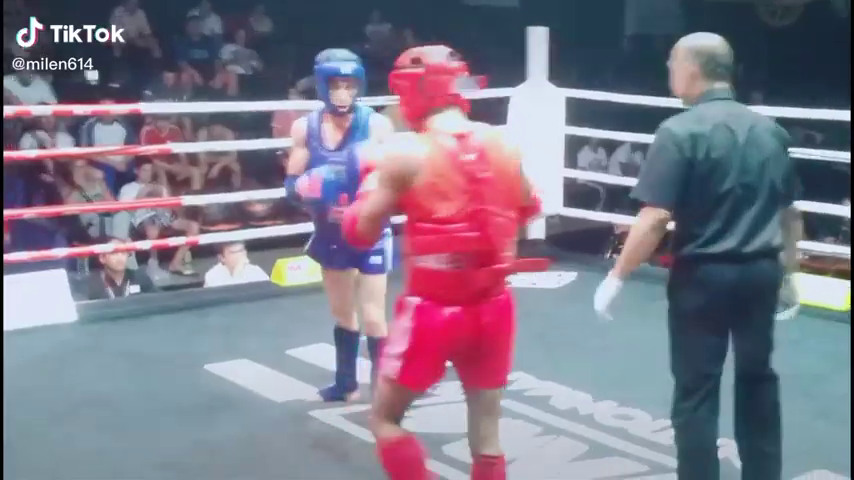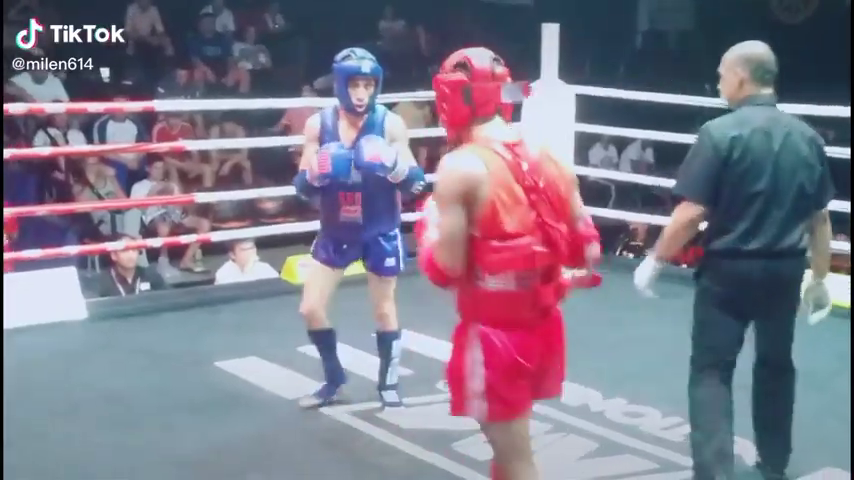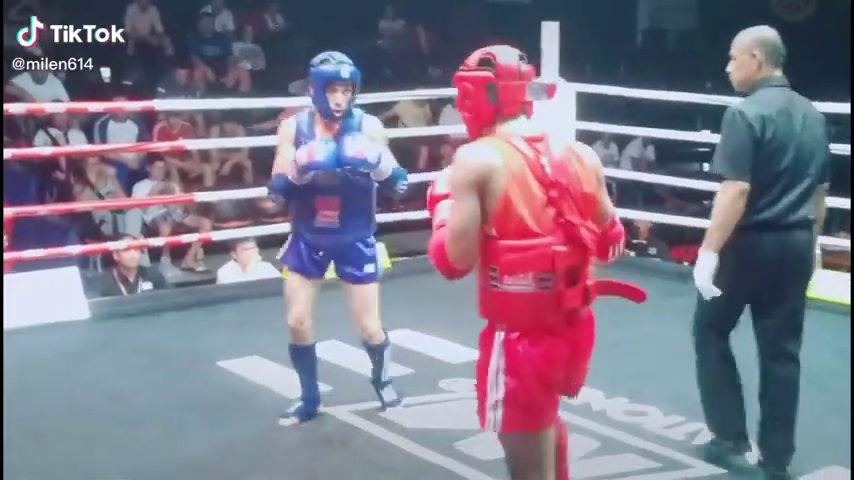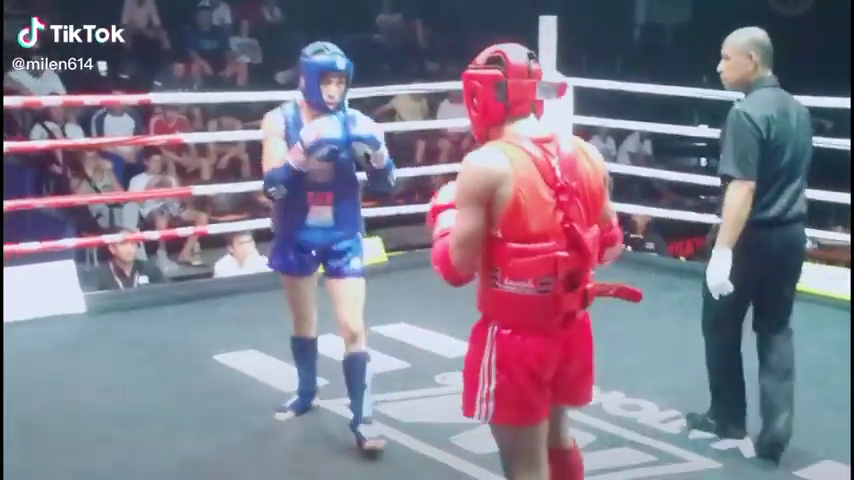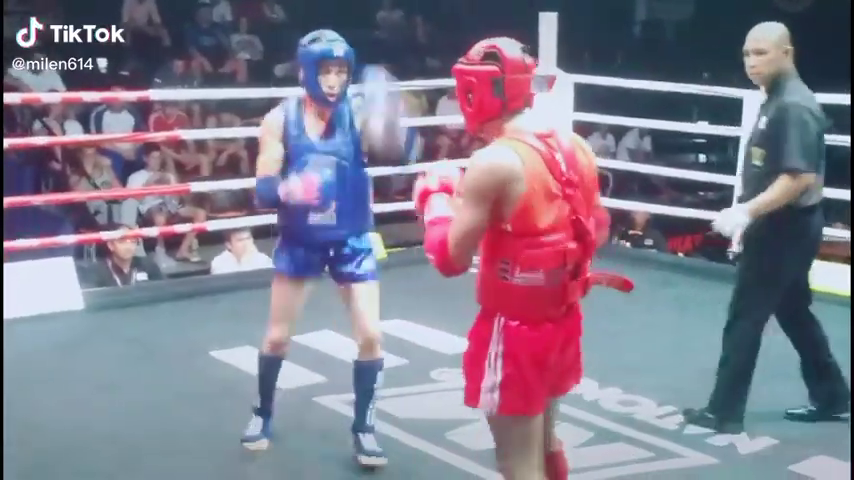
dt=0.3s
person 1, frame 1
left shoulder: (680, 132)
right shoulder: (769, 129)
left elbow: (655, 217)
right elbow: (789, 211)
left wrist: (616, 278)
right wrist: (788, 267)
left hip: (702, 277)
right hip: (760, 272)
left knee: (696, 392)
right knee: (757, 376)
person 1, frame 2
left shoulder: (720, 133)
right shoulder: (807, 137)
left elbow: (691, 212)
right elbow: (819, 217)
left wrist: (653, 261)
right wrist: (820, 275)
left hip: (727, 270)
right hip: (784, 270)
left knee: (710, 375)
right knee: (776, 368)
person 1, frame 3
left shoulder: (745, 112)
right shoulder: (812, 115)
left elbow: (736, 188)
right elbow: (820, 187)
left wrist: (708, 251)
right wrist: (811, 240)
left hip: (750, 243)
right hip: (795, 244)
left knee: (710, 333)
right knee: (782, 350)
left ankle: (731, 436)
person 1, frame 4
left shoulder: (747, 113)
right shoulder: (797, 110)
left elbow: (743, 187)
left wrist: (722, 250)
left hip: (752, 237)
right hip: (790, 234)
left knee: (721, 326)
right knee: (775, 330)
left ankle: (728, 417)
right ankle: (776, 421)
person 1, frame 5
left shoulder: (793, 106)
right shoulder: (780, 101)
left elbow: (801, 177)
left wrist: (745, 211)
right wrist: (749, 213)
left hip: (784, 227)
right hip: (792, 225)
left knee: (745, 316)
right knee: (794, 310)
left ankle: (725, 411)
person 2, frame 1
left shoulder: (405, 153)
right shoulder: (503, 145)
left elbow: (359, 233)
right elbow: (529, 209)
left wrist: (374, 174)
left hip: (431, 311)
right hip: (492, 307)
left knee: (385, 419)
right knee: (486, 439)
person 2, frame 2
left shoulder: (460, 168)
right shoulder: (550, 158)
left elbow: (444, 269)
right elbow: (588, 250)
left wrist: (430, 226)
left hip: (494, 334)
right hip: (544, 326)
right knee: (512, 442)
person 2, frame 3
left shoulder: (476, 160)
right shoulder: (579, 154)
left elbow: (453, 261)
right elbow: (611, 242)
left wrist: (443, 200)
left hip: (519, 341)
right hip: (577, 327)
right knee: (544, 420)
person 2, frame 4
left shoulder: (486, 164)
right shoulder: (586, 156)
left elbow: (456, 267)
right elbow: (609, 246)
left wrist: (444, 211)
left hip: (515, 338)
right hip: (572, 328)
right knee: (554, 435)
person 2, frame 5
left shoulder: (494, 162)
right shoulder: (573, 146)
left elbow: (451, 259)
left wrist: (433, 195)
left hip: (515, 327)
right hip: (562, 320)
right knee: (543, 435)
person 3, frame 1
left shoulder: (376, 124)
right shoulder: (305, 128)
right elbow: (290, 183)
right wrist: (306, 189)
right hip: (330, 233)
left knee: (372, 316)
right knee: (342, 313)
right ankle: (346, 382)
person 3, frame 2
left shoulder: (391, 124)
right shoulder: (318, 125)
left elbow: (417, 183)
right elbow: (302, 185)
left wrist: (393, 167)
right wrist: (315, 174)
left hip: (381, 232)
right hip: (335, 232)
left knee: (384, 313)
right knee: (311, 309)
left ankle: (388, 382)
right ankle: (333, 379)
person 3, frame 3
left shoulder: (368, 128)
right shoulder: (293, 127)
left elbow: (398, 187)
right elbow: (276, 189)
left wrist: (377, 165)
right wrist: (300, 170)
left hip: (355, 240)
right hip: (308, 239)
left knee: (369, 327)
right knee: (297, 324)
left ankle: (383, 380)
right ankle: (309, 398)
person 3, frame 4
left shoulder: (356, 122)
right shoulder: (279, 121)
left elbow: (386, 184)
right elbow: (273, 187)
left wrist: (376, 150)
right wrist: (303, 151)
left hip: (343, 237)
right hip: (296, 237)
left knee: (353, 329)
right knee: (303, 324)
left ankle: (362, 419)
right ankle: (306, 392)
person 3, frame 5
left shoulder: (356, 113)
right shoulder: (282, 119)
left elbow: (387, 145)
right elbow: (264, 189)
left wrist: (382, 126)
right wrist: (290, 191)
left hip: (351, 240)
right hip: (299, 241)
left knee: (370, 335)
right knee: (277, 338)
left ankle: (363, 428)
right ankle: (263, 414)
